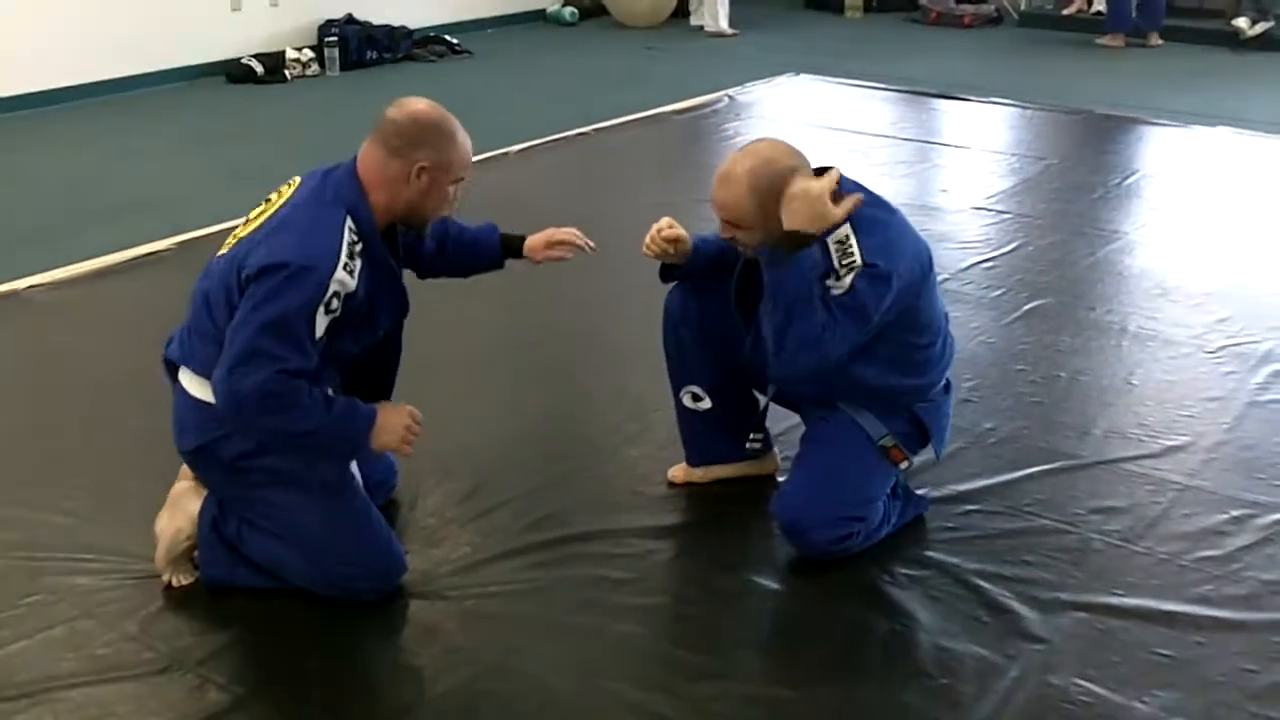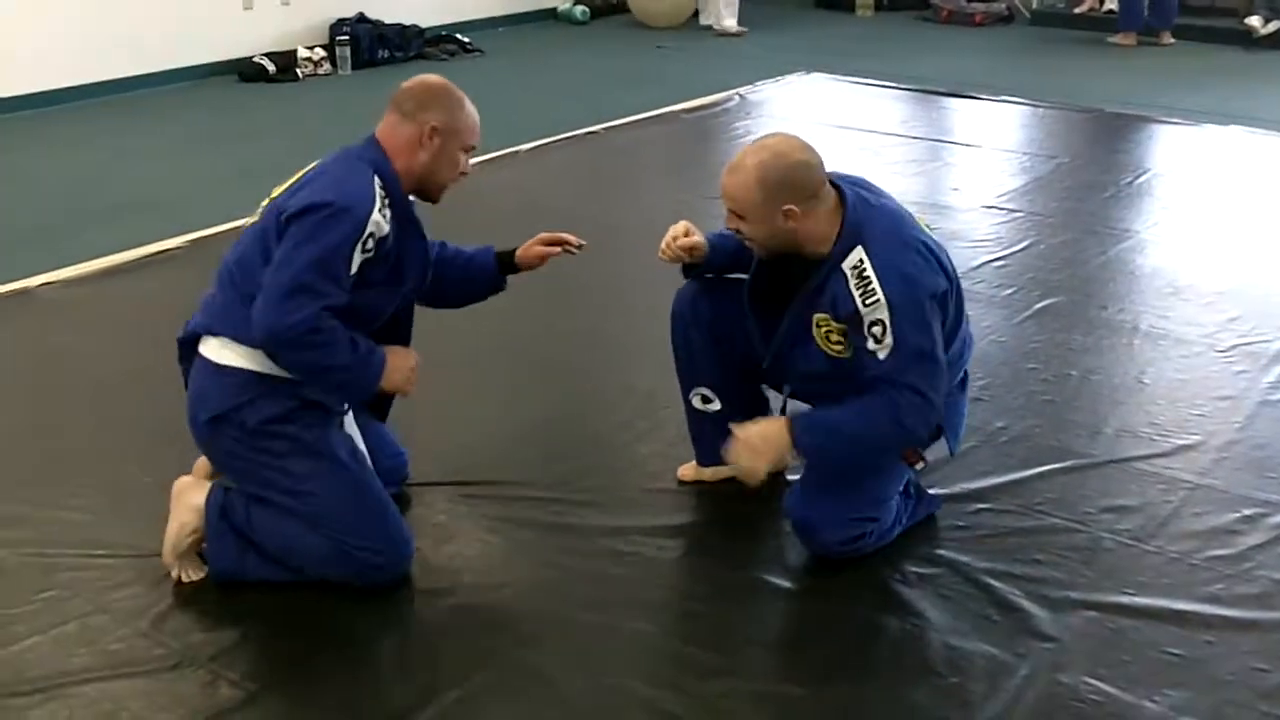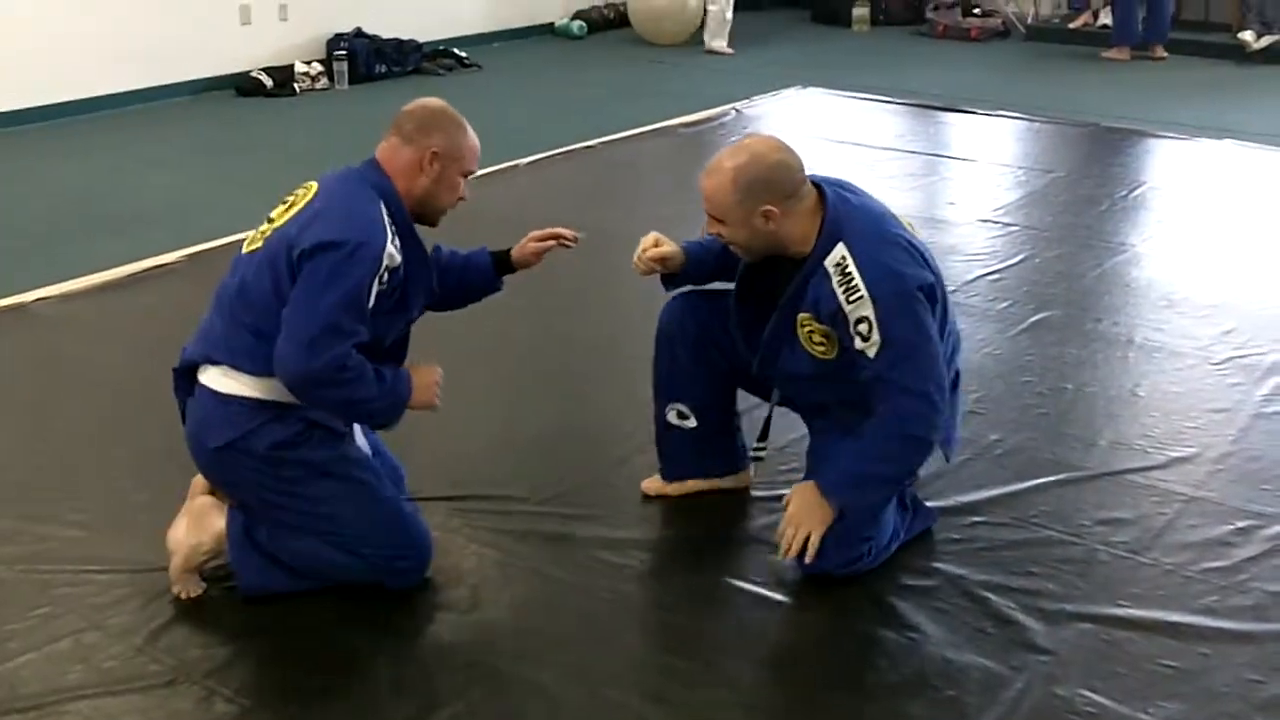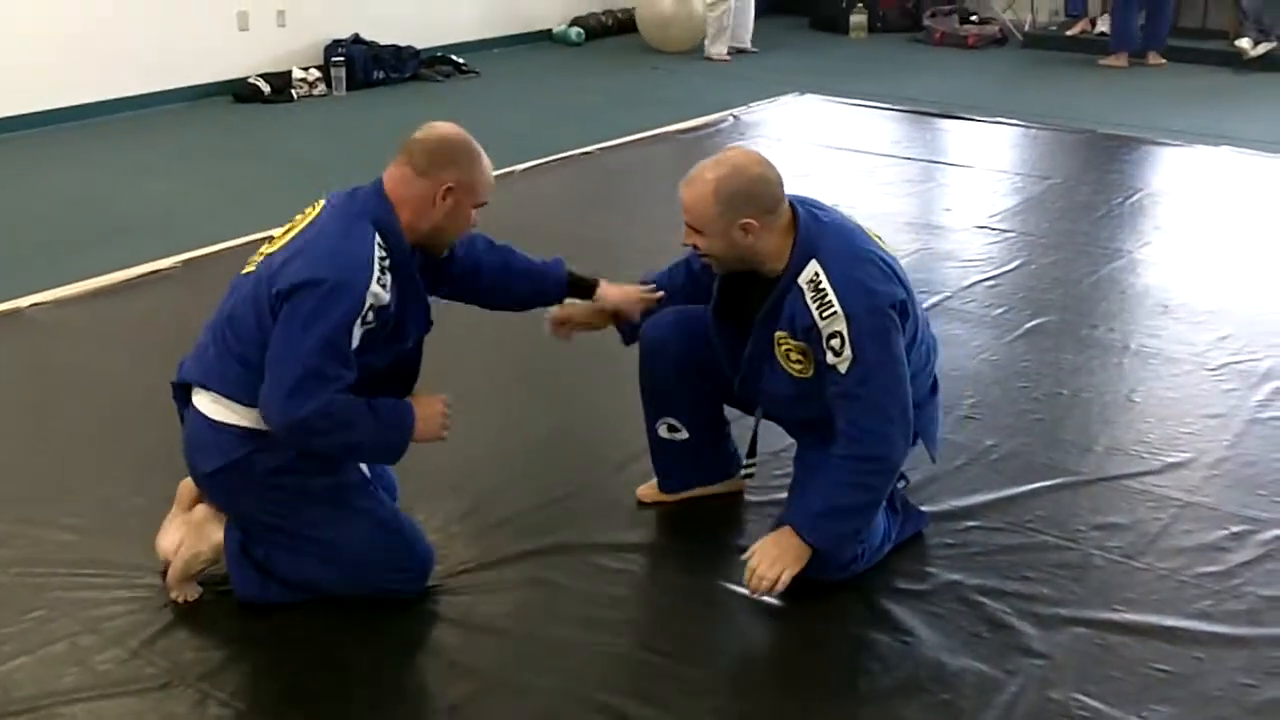
dt=0.3s
person 1, frame 1
left shoulder: (345, 187)
right shoulder: (313, 258)
left elbow: (422, 241)
right elbow: (251, 393)
left wrist: (515, 246)
right wrist: (364, 427)
left hip: (273, 387)
right hip: (236, 418)
left knee: (376, 477)
right knee: (372, 571)
left ankle: (222, 480)
right ankle: (204, 517)
person 1, frame 2
left shoulder: (363, 179)
right shoulder: (350, 206)
left elbow: (422, 272)
right elbow: (286, 325)
left wrist: (510, 262)
right wrist: (375, 368)
left hip: (268, 382)
right hip: (252, 397)
left knee: (387, 471)
right knee: (380, 555)
left ankle: (238, 469)
right ankle: (210, 511)
person 1, frame 3
left shoulder: (354, 196)
right shoulder: (358, 235)
left elbow: (418, 280)
right elbow: (313, 366)
left wrist: (506, 262)
right wrist: (400, 389)
left hip: (247, 405)
right hip: (253, 422)
left knee: (384, 487)
right knee: (402, 555)
left ankle: (233, 486)
right ankle: (226, 529)
person 1, frame 4
left shoulder: (367, 213)
right shoulder: (343, 274)
left elbow: (468, 264)
right elbow: (303, 411)
left wrist: (590, 290)
right wrist: (406, 421)
left hip: (271, 415)
right hip: (251, 441)
left knee: (377, 496)
right knee: (403, 568)
left ankle: (220, 494)
right ankle: (223, 535)
person 2, frame 1
left shoulder: (879, 253)
right shoulder: (815, 200)
left elbow: (800, 358)
right elbow: (733, 258)
left wrist: (794, 243)
right wrist: (686, 252)
left hip: (879, 401)
left knee: (810, 524)
right knee: (689, 304)
left ankle: (896, 499)
right ankle: (735, 451)
person 2, frame 2
left shoulder: (894, 275)
right shoulder: (815, 197)
left elbow: (910, 408)
right elbow: (757, 249)
left wrist: (792, 435)
right wrist: (707, 250)
left hip: (886, 404)
left knee: (824, 526)
right knee: (699, 304)
left ankle: (904, 498)
right ankle: (735, 452)
person 2, frame 3
left shoulder: (880, 278)
right shoulder: (796, 199)
left elbow: (915, 412)
right elbow: (735, 252)
left wrist: (829, 494)
right wrist: (683, 259)
left hip: (874, 412)
left knee: (827, 552)
right knee: (687, 320)
left ankle: (896, 508)
right ankle: (708, 466)
person 2, frame 4
left shoulder: (853, 296)
right shoulder: (754, 232)
left elbow: (875, 438)
right elbow: (696, 277)
left wrist: (803, 536)
right wrist: (611, 309)
left hip: (869, 413)
left knee: (826, 556)
right knee: (669, 337)
left ankle: (884, 508)
right ankle: (700, 474)
